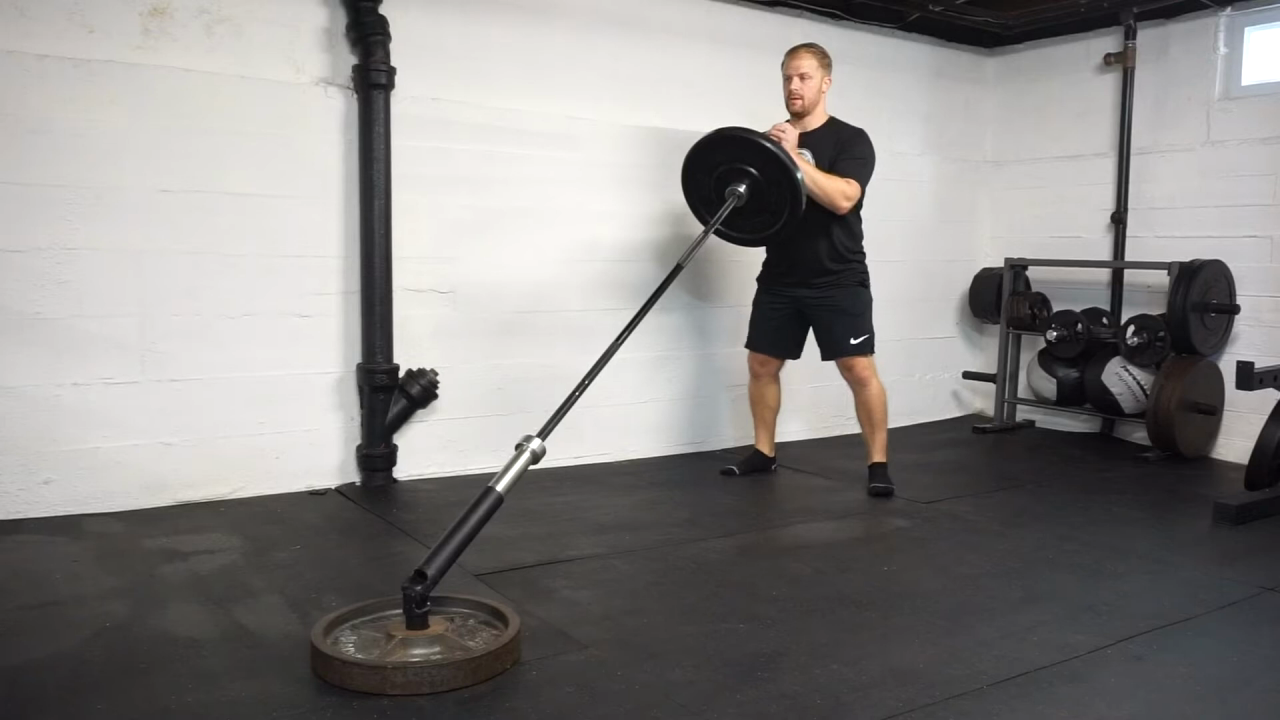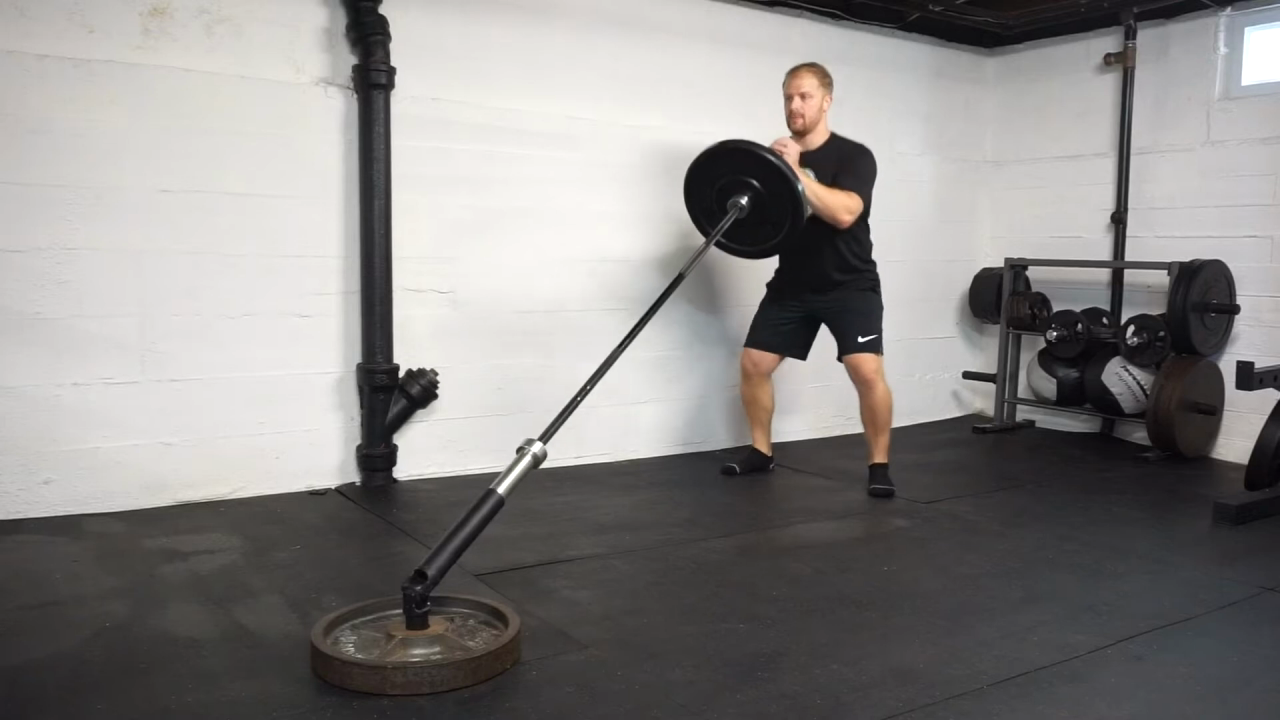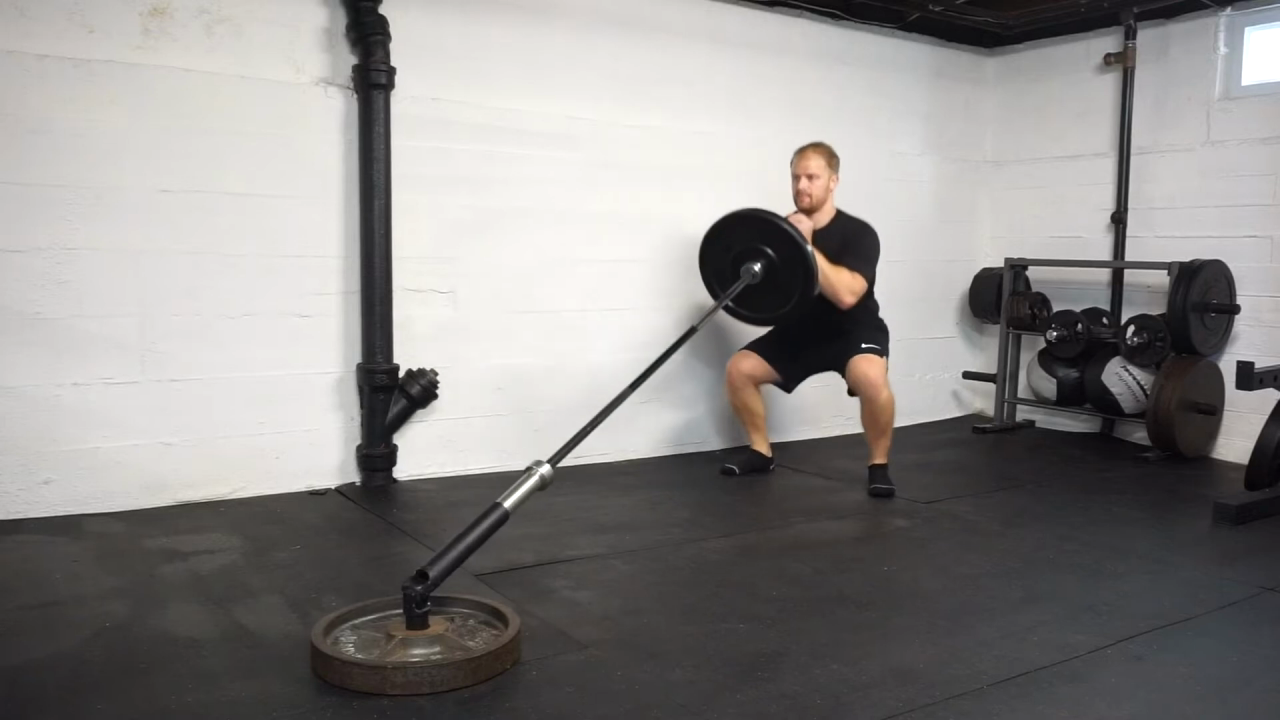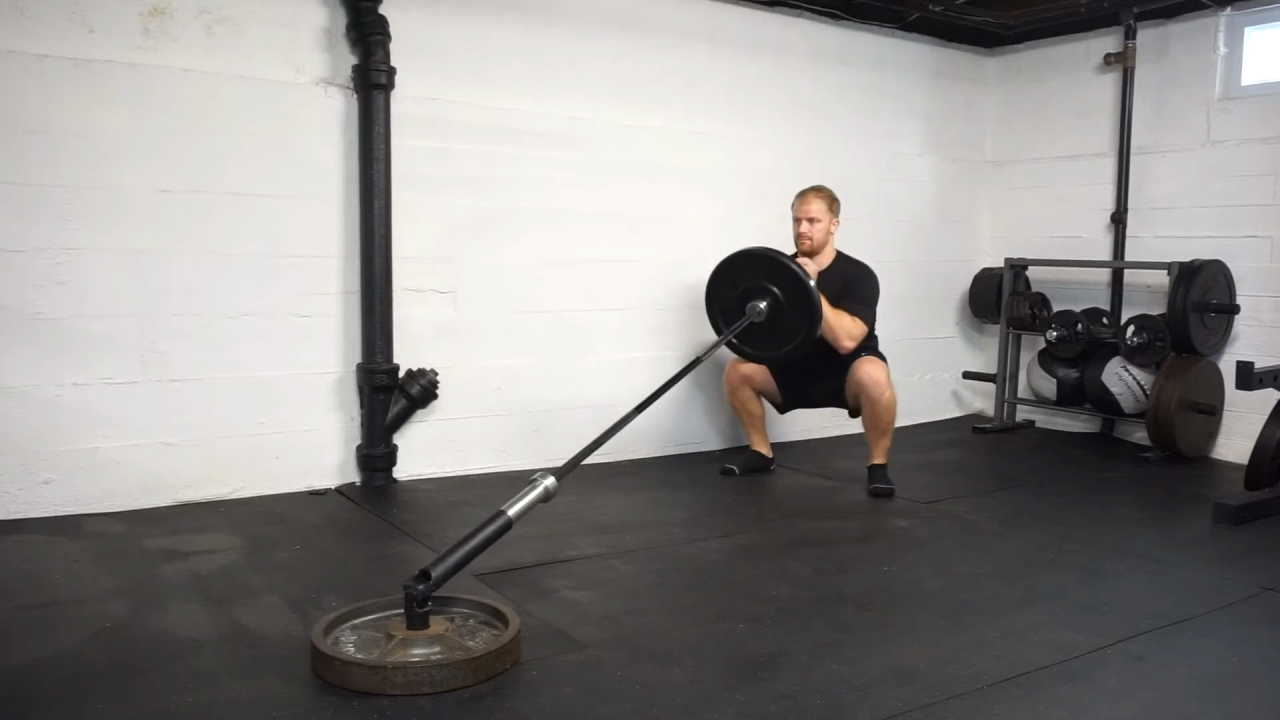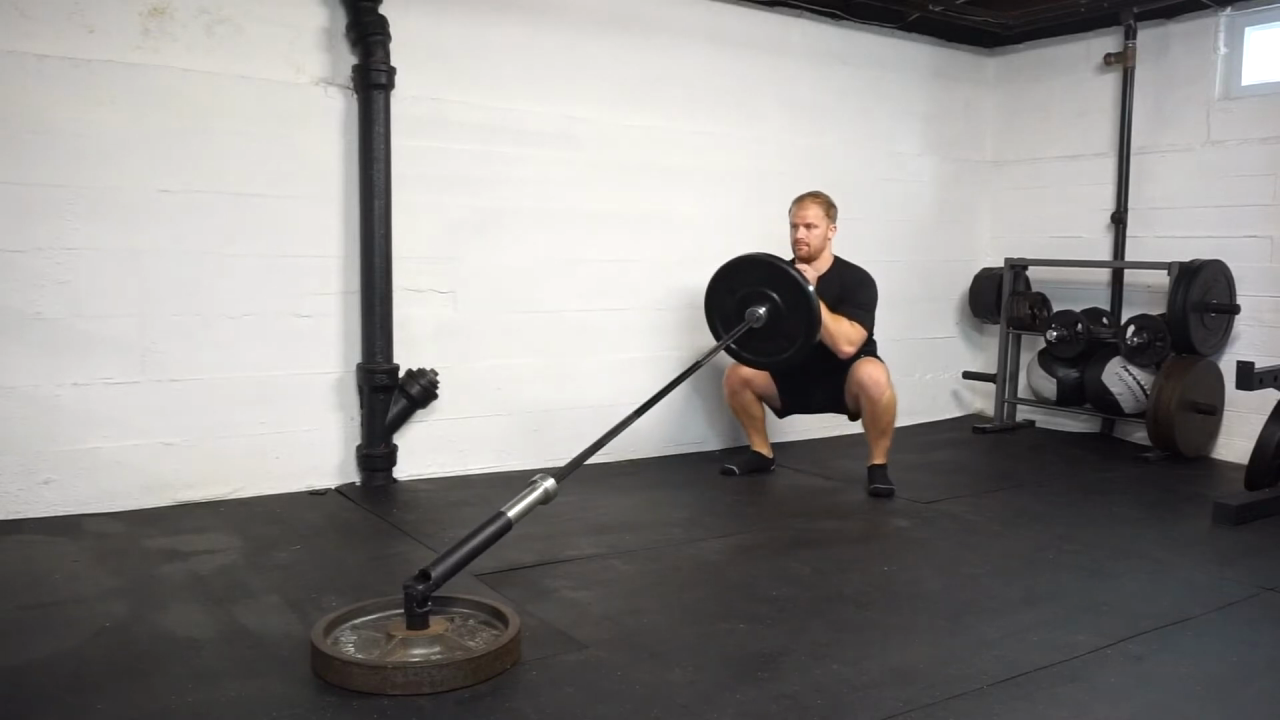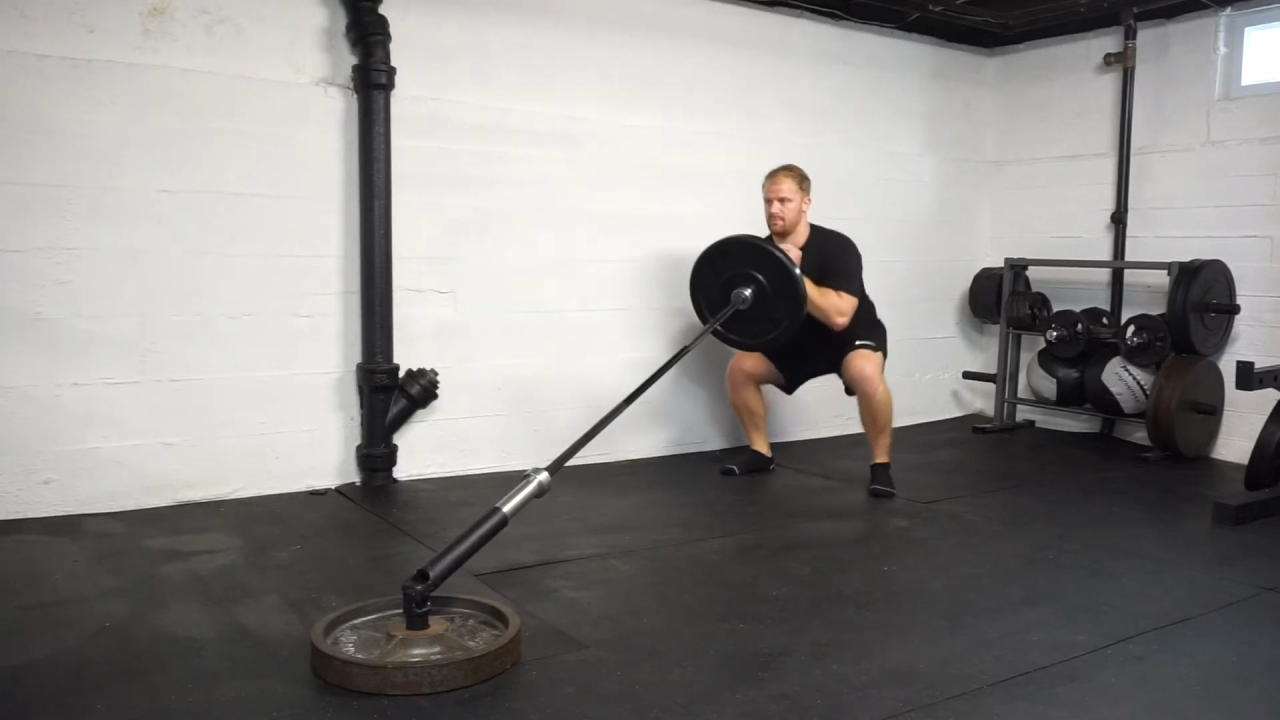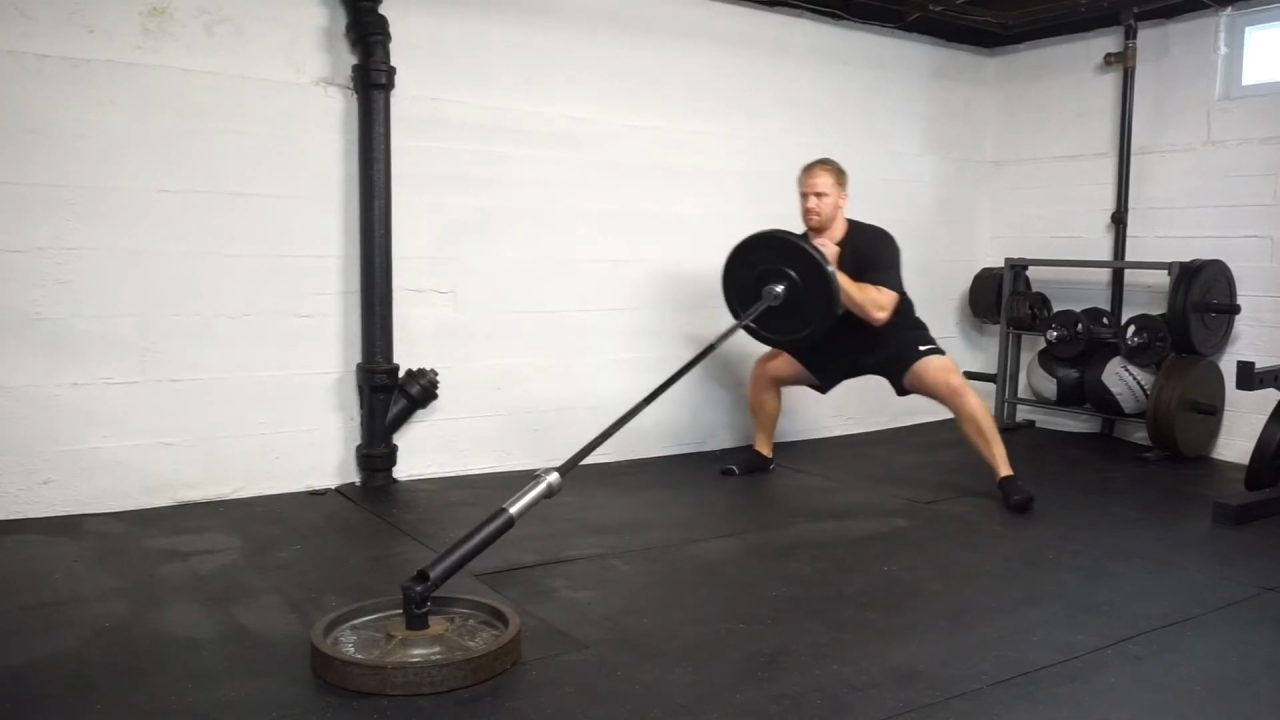
dt=0.5s
person 1, frame 1
left shoulder: (850, 139)
right shoulder: (770, 140)
left elbow: (843, 199)
left wrist: (794, 158)
left hip: (838, 279)
right hip: (780, 278)
left knee: (858, 370)
right knee: (761, 365)
left ankle: (878, 464)
right ankle: (764, 451)
person 1, frame 2
left shoulder: (853, 156)
right shoulder: (774, 158)
left elbow: (844, 213)
left wrist: (795, 172)
left hip: (849, 285)
right hip: (792, 283)
left knee: (866, 371)
right knee: (753, 363)
left ankle: (879, 464)
right ankle: (760, 451)
person 1, frame 3
left shoulder: (857, 234)
left elbow: (846, 295)
left wrist: (806, 247)
left hip: (853, 333)
right hip: (799, 332)
left knee: (870, 378)
right knee: (739, 370)
left ankle: (878, 465)
right ankle: (760, 451)
person 1, frame 4
left shoulder: (858, 275)
left elbow: (846, 340)
left hip: (847, 374)
right hip: (799, 369)
left knee: (873, 376)
right knee: (738, 372)
left ankle: (878, 465)
right ankle: (761, 452)
person 1, frame 5
left shoulder: (855, 281)
left elbow: (846, 346)
left hip: (844, 380)
right hip: (797, 375)
left knee: (873, 377)
right knee: (738, 376)
left ankle: (878, 466)
right ankle: (761, 452)
person 1, frame 6
left shoulder: (835, 247)
left elbow: (839, 317)
left hip: (851, 333)
right hip: (799, 335)
left knee: (866, 374)
right knee: (740, 368)
left ankle: (880, 464)
right ankle: (761, 452)
person 1, frame 7
left shoulder: (873, 242)
left elbow: (878, 311)
left wrist: (830, 270)
left hip: (893, 335)
right hip: (835, 337)
left knee: (951, 384)
right knee: (765, 370)
left ankle: (1006, 476)
right ankle: (761, 452)
